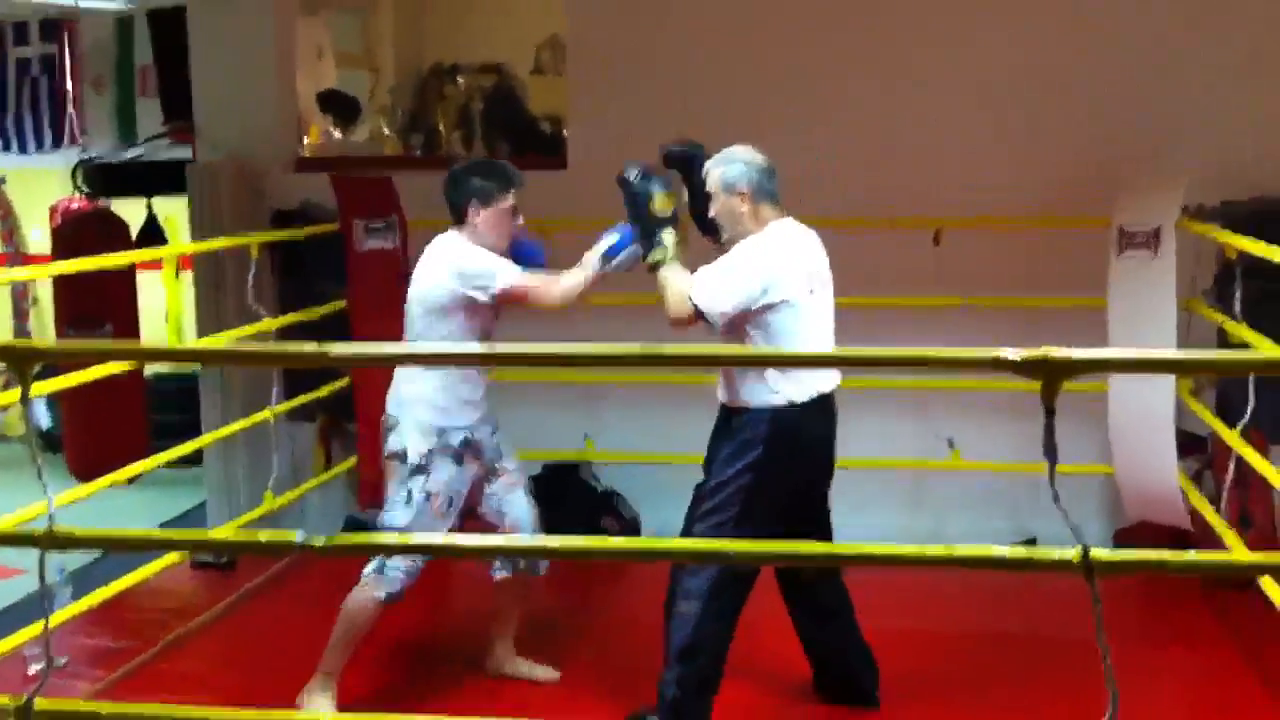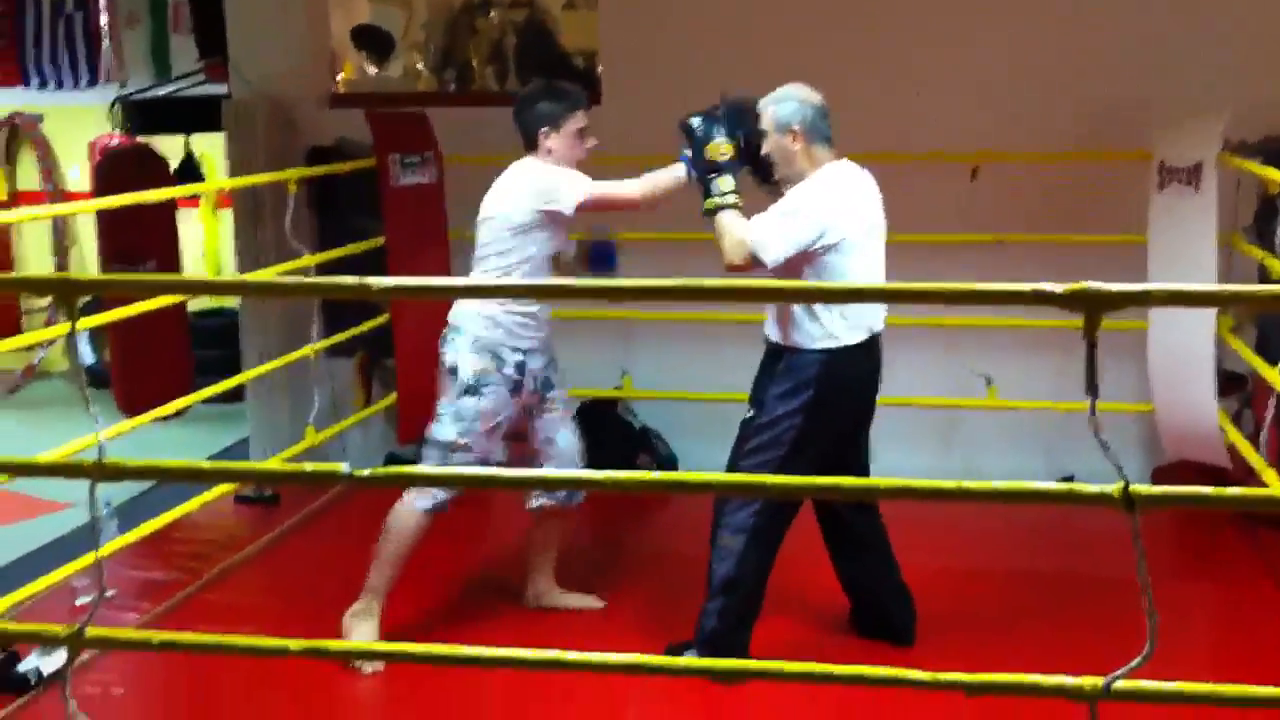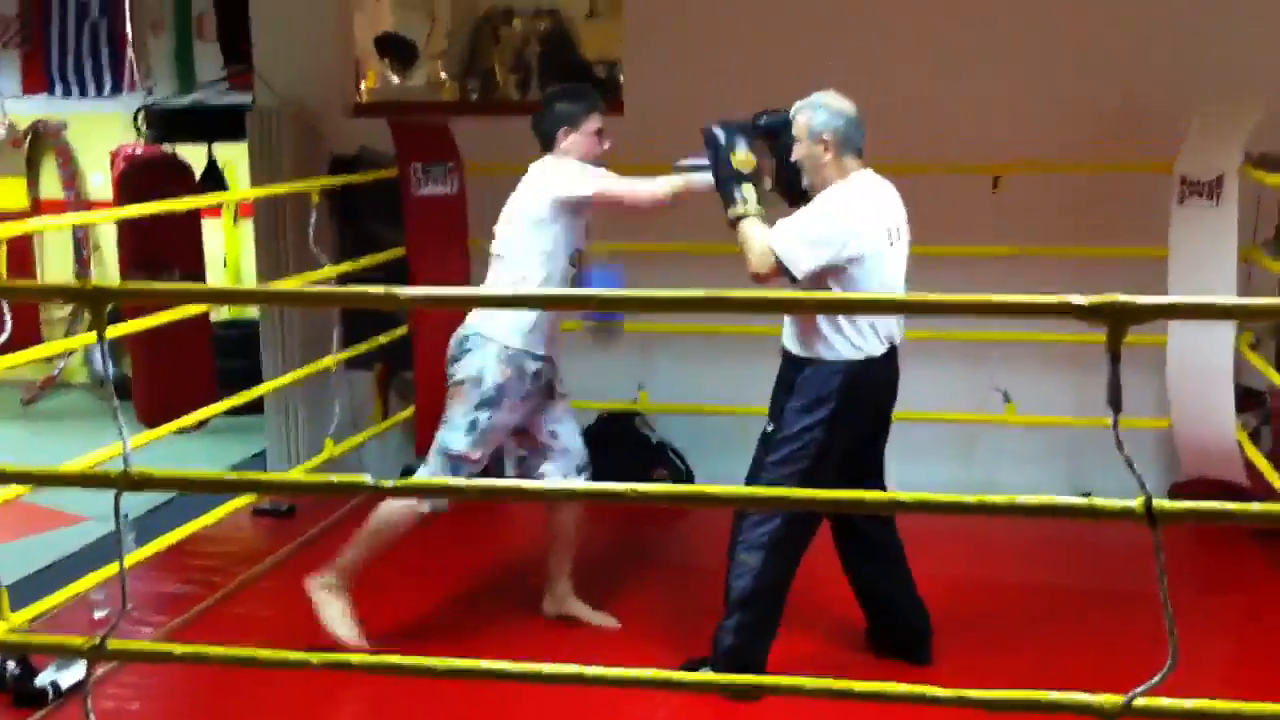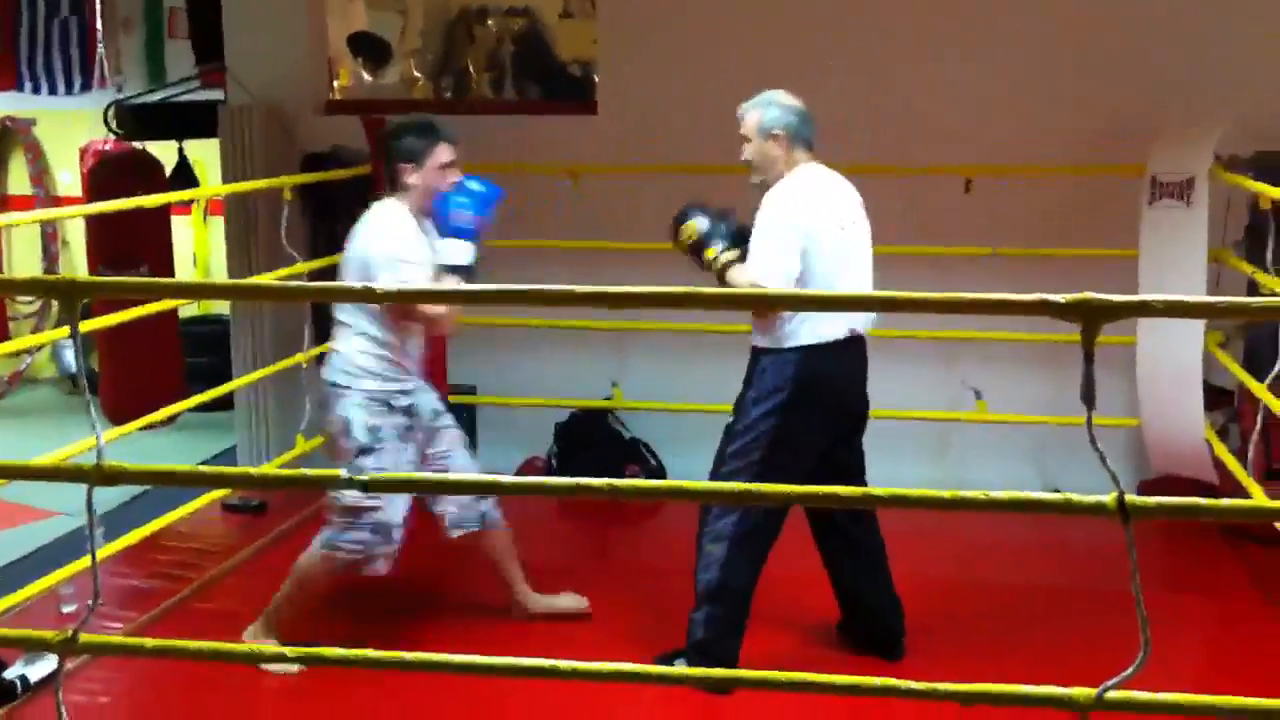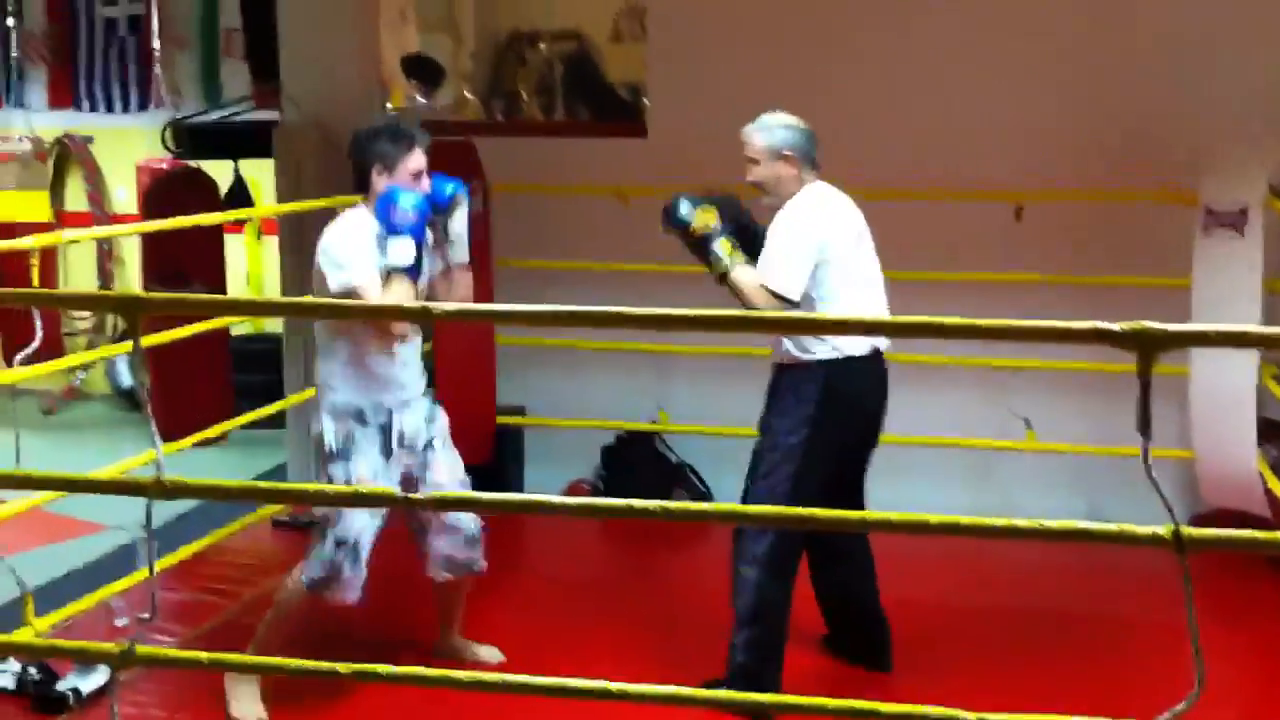
dt=0.4s
person 1, frame 1
left shoulder: (764, 257)
right shoulder: (800, 240)
left elbow: (681, 307)
right elbow: (737, 275)
left wrist: (658, 231)
right wrist: (695, 186)
left hip: (767, 429)
right hip: (810, 421)
left knee: (705, 569)
right knee: (808, 558)
person 1, frame 2
left shoulder: (816, 200)
right shoulder: (854, 182)
left elbow: (738, 254)
right elbow: (789, 201)
left wrist: (718, 177)
right wrist: (746, 147)
left hip: (813, 369)
right hip: (853, 359)
left knee: (748, 501)
right knee: (845, 494)
left ankle: (720, 643)
right ankle: (887, 614)
person 1, frame 3
left shoulder: (841, 208)
right shoulder: (878, 193)
left elbow: (762, 262)
right elbow: (815, 217)
left wrist: (737, 186)
right wrist: (776, 164)
left hip: (829, 383)
right hip: (870, 373)
left knee: (767, 516)
right knee: (862, 507)
left ankle: (736, 659)
right ankle: (903, 631)
person 1, frame 4
left shoulder: (788, 199)
right shoulder: (837, 190)
left elbow: (764, 293)
left wrist: (715, 250)
right wrist: (742, 246)
left hip: (795, 369)
right hip: (842, 362)
left knee: (737, 505)
right knee: (841, 501)
left ankle: (710, 652)
right ankle: (878, 627)
person 1, frame 5
left shoulder: (800, 217)
right shoulder: (836, 205)
left elbow: (767, 303)
left wrist: (718, 245)
right wrist: (744, 246)
left hip: (821, 383)
right hip: (860, 375)
left knee: (768, 526)
right knee: (836, 512)
right ankle: (861, 636)
person 2, frame 1
left shoulder: (472, 258)
right shoulder: (459, 261)
left elbow: (479, 325)
right elbow: (553, 294)
right wrist: (604, 252)
left hip: (471, 426)
right hip: (425, 431)
left knee: (520, 531)
right knee: (397, 564)
left ankle: (502, 652)
right ankle: (321, 687)
person 2, frame 2
left shoulder: (545, 181)
right shoulder: (539, 181)
right elbow: (629, 196)
right wrist: (689, 167)
left hip: (528, 350)
right hip: (482, 349)
left knee: (564, 462)
right knee: (438, 480)
left ankle: (541, 583)
right ankle: (367, 608)
person 2, frame 3
left shoulder: (574, 185)
right shoulder: (562, 176)
right elbow: (641, 196)
right wrist: (710, 178)
left hip: (533, 357)
right hip: (494, 354)
left knee: (568, 467)
right knee: (441, 480)
left ankle: (559, 595)
right ankle: (334, 582)
person 2, frame 4
left shoulder: (413, 223)
right shoulder: (387, 230)
left elbow: (427, 306)
right elbow: (438, 318)
left hip: (406, 390)
right hip: (366, 396)
left knee: (471, 493)
right knee: (361, 532)
left ankle: (524, 596)
right ankle: (265, 626)
person 2, frame 5
left shoulder: (405, 229)
right shoulder: (345, 238)
left elbow: (458, 306)
right elbow: (392, 323)
left wrist: (454, 236)
right wrist: (403, 247)
left hip: (412, 408)
right hip: (356, 417)
left knee: (461, 534)
right knee: (337, 557)
left ankle: (449, 638)
